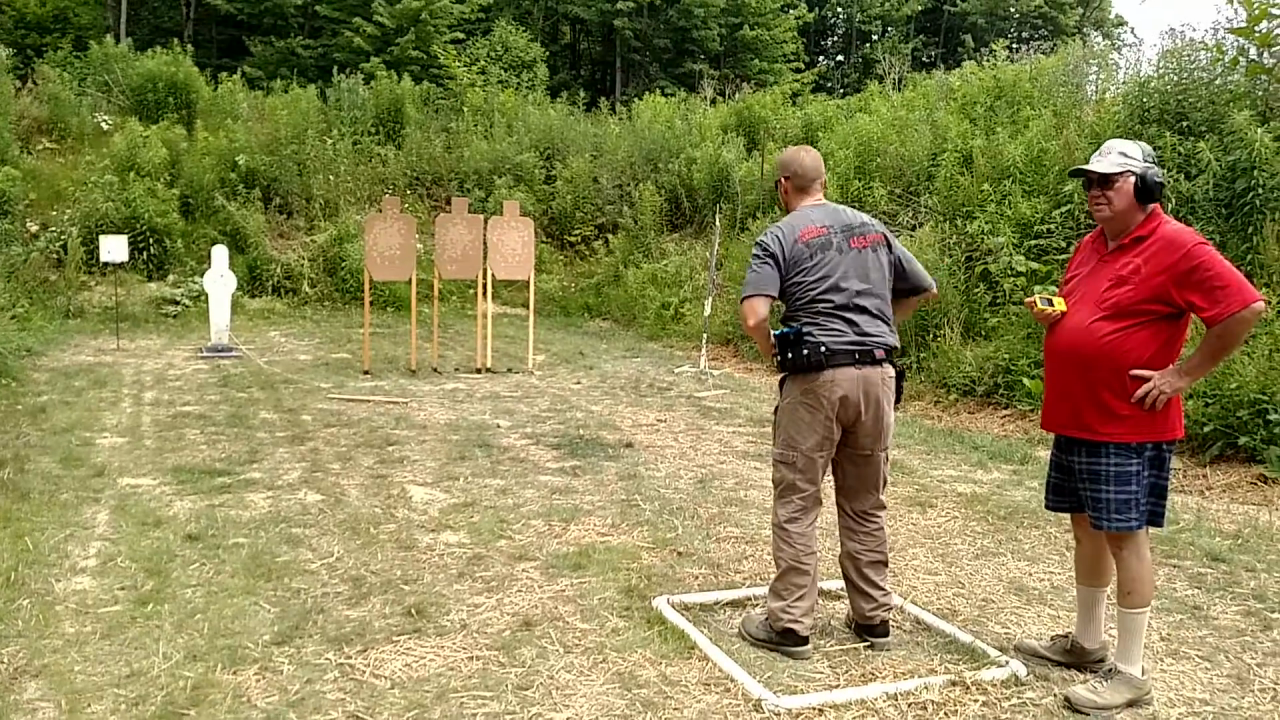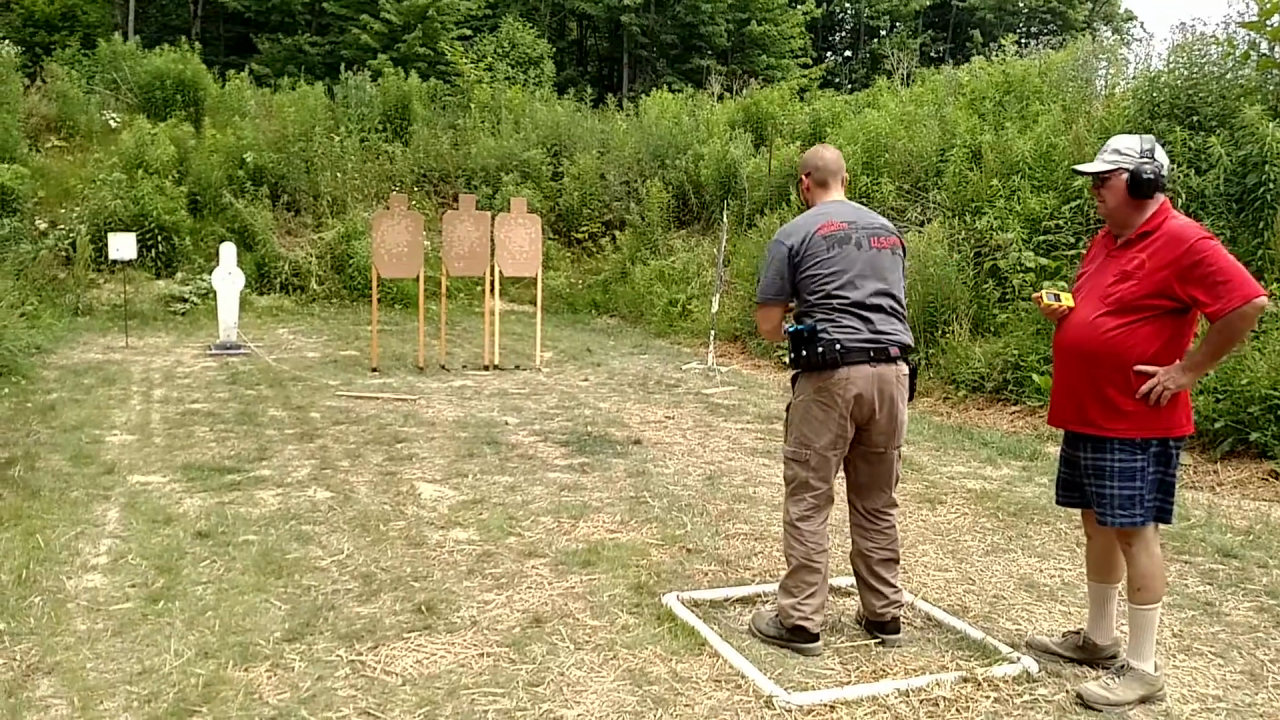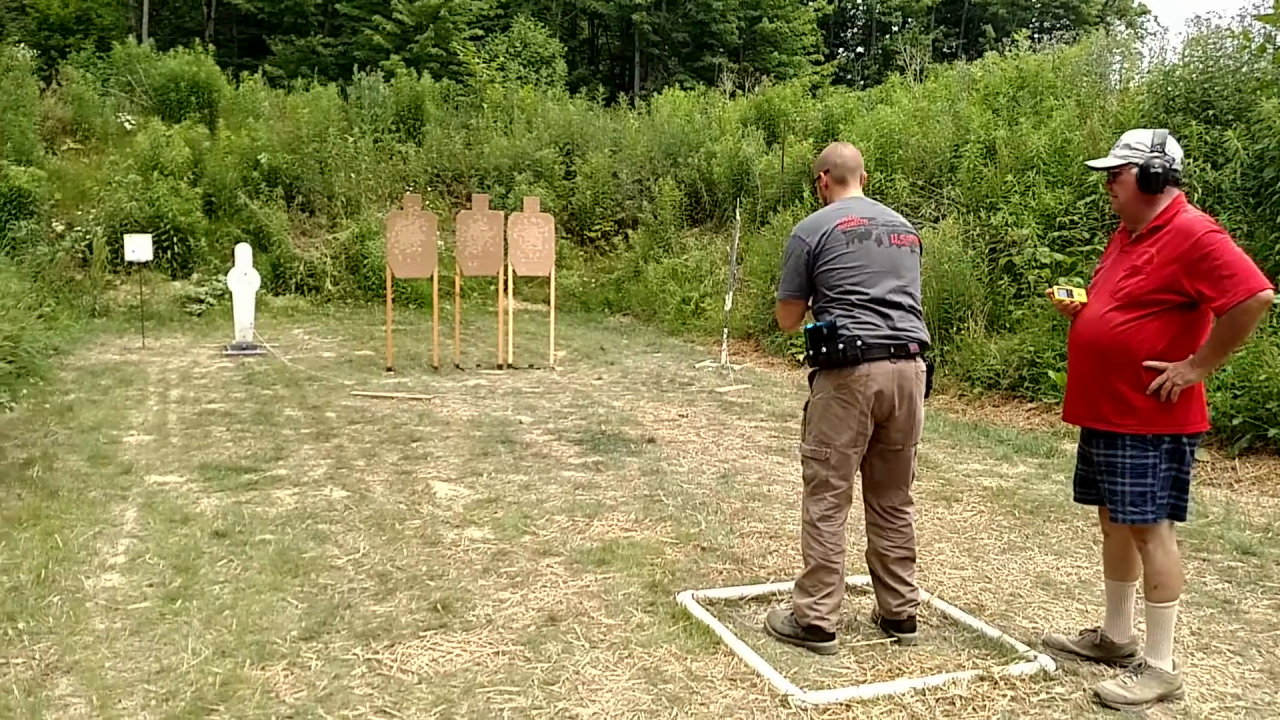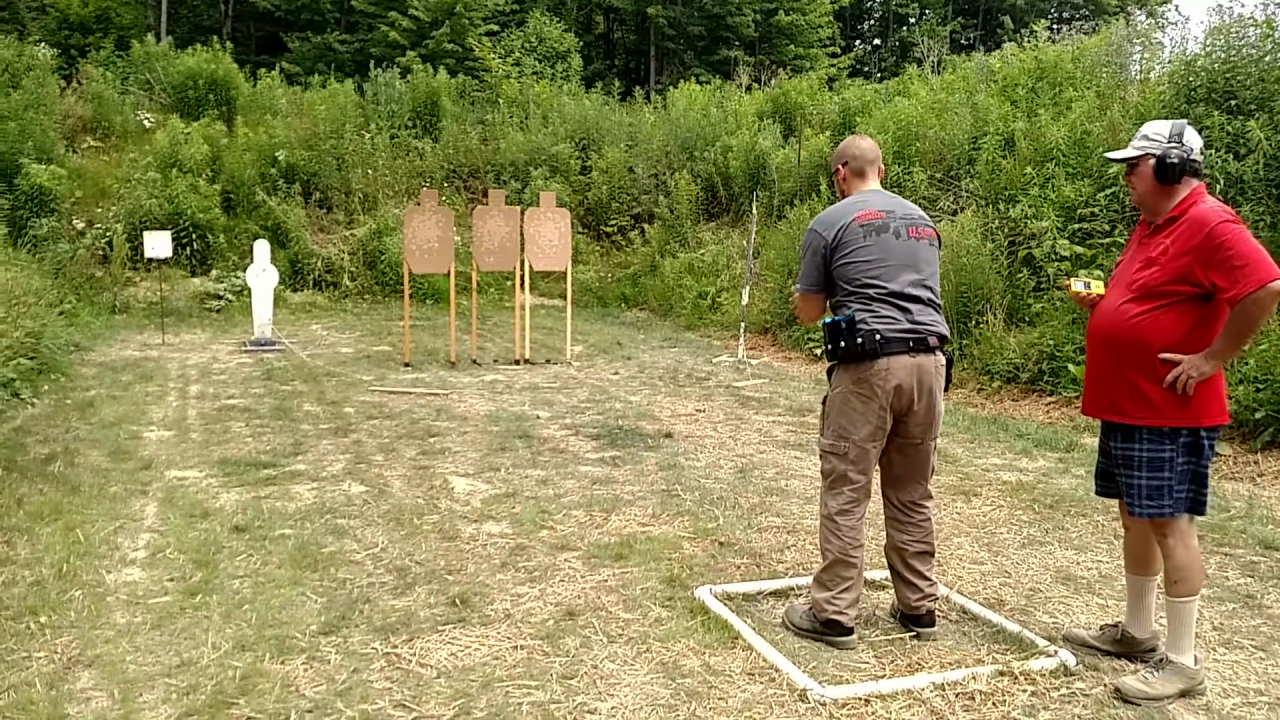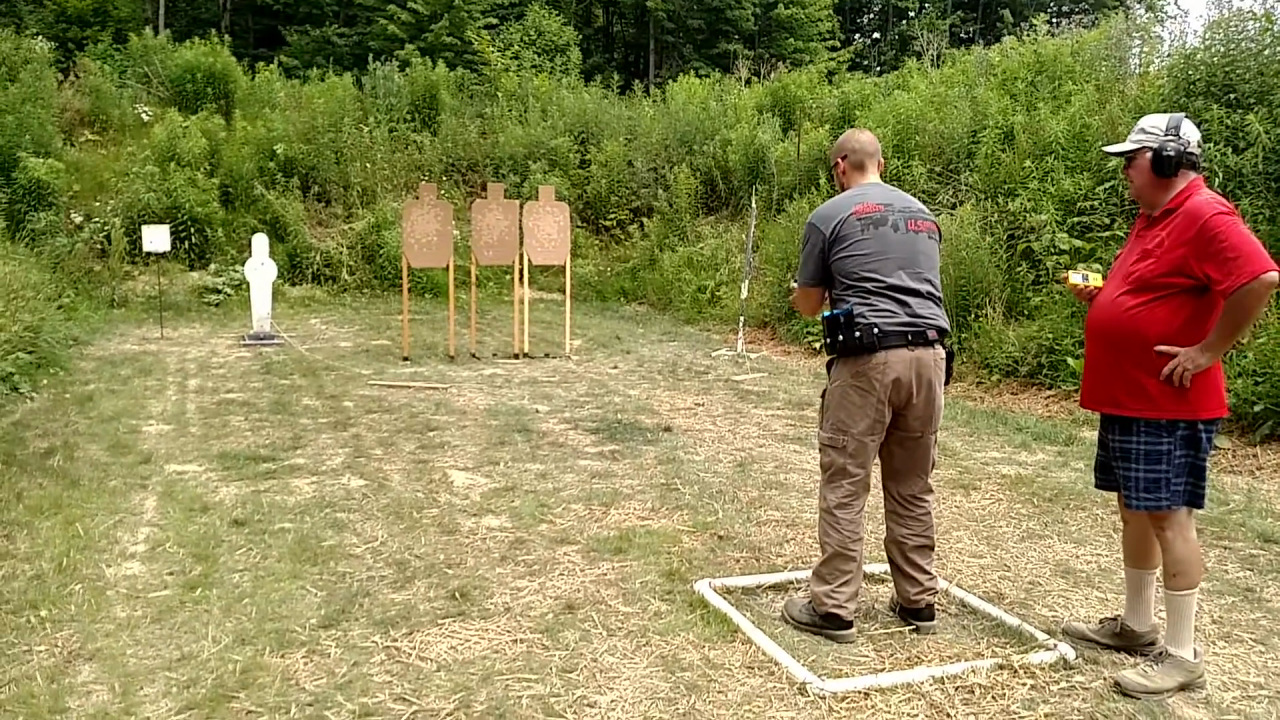
dt=0.2s
person 1, frame 1
left shoulder: (1177, 246)
right shoulder: (1090, 245)
left elbow: (1245, 307)
left wrist: (1183, 375)
right wrist: (1051, 319)
left hip: (1128, 426)
right hip: (1076, 419)
left knee: (1125, 536)
right knee: (1086, 528)
left ankle: (1130, 672)
right ankle: (1086, 642)
person 1, frame 2
left shoulder: (1183, 241)
right shoulder: (1106, 240)
left elbow: (1248, 303)
left wrist: (1188, 370)
right wrist: (1062, 314)
left hip: (1136, 422)
right hip: (1087, 415)
left knee: (1135, 532)
right knee: (1097, 523)
left ankle: (1142, 668)
right ankle: (1098, 638)
person 1, frame 3
left shoulder: (1193, 234)
right shoulder: (1127, 234)
left wrist: (1197, 366)
right wrist: (1079, 309)
left hip: (1151, 418)
right hip: (1105, 411)
left knee: (1150, 529)
right knee: (1114, 520)
left ankle: (1161, 666)
right ankle: (1114, 636)
person 1, frame 4
left shoulder: (1209, 224)
right shoulder: (1150, 225)
left wrist: (1213, 359)
right wrist: (1099, 303)
left hip: (1171, 410)
right hip: (1127, 404)
left knee: (1170, 523)
right knee: (1135, 515)
left ankle: (1181, 661)
right ankle: (1135, 632)
person 1, frame 5
left shoulder: (1205, 215)
right shoulder: (1151, 217)
left wrist: (1208, 351)
right wrist: (1099, 296)
left hip: (1168, 403)
right hip: (1126, 397)
left knee: (1168, 516)
right knee: (1133, 508)
left ankle: (1180, 655)
right ankle: (1135, 624)
person 2, frame 1
left shoulder: (777, 238)
right shoulder: (871, 228)
left elbow: (755, 318)
right elbow: (925, 289)
left wrist: (774, 352)
left hip: (817, 379)
right hip: (875, 375)
left knee: (797, 504)
right knee: (865, 503)
left ankle: (789, 624)
right ankle: (873, 616)
person 2, frame 2
left shoulder: (794, 234)
right shoulder: (887, 232)
left elbow: (767, 324)
left wrist: (793, 330)
left hip: (831, 375)
right hip: (890, 372)
left knee: (808, 500)
right knee: (877, 501)
left ankle: (799, 620)
right ankle: (884, 612)
person 2, frame 3
left shoulder: (813, 229)
right shoulder: (904, 229)
left elbow: (788, 318)
left wrist: (810, 301)
left hip: (850, 372)
right hip: (909, 368)
left knee: (827, 498)
right knee: (893, 499)
left ankle: (815, 619)
right ankle: (900, 611)
person 2, frame 4
left shoulder: (830, 222)
right shoulder: (923, 221)
left elbow: (808, 312)
left wrist: (807, 297)
left hip: (869, 366)
right hip: (929, 362)
left knee: (845, 493)
right knee: (913, 493)
left ankle: (834, 614)
right ankle: (919, 606)
person 2, frame 5
left shoulder: (829, 216)
right shoulder: (922, 214)
left elbow: (809, 304)
left wrist: (806, 296)
left hip: (867, 360)
right hip: (928, 356)
left knee: (844, 487)
right knee: (912, 487)
left ankle: (832, 607)
right ankle: (918, 600)
